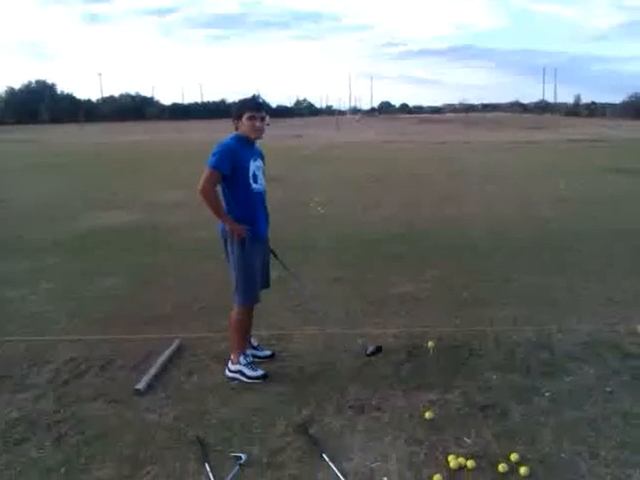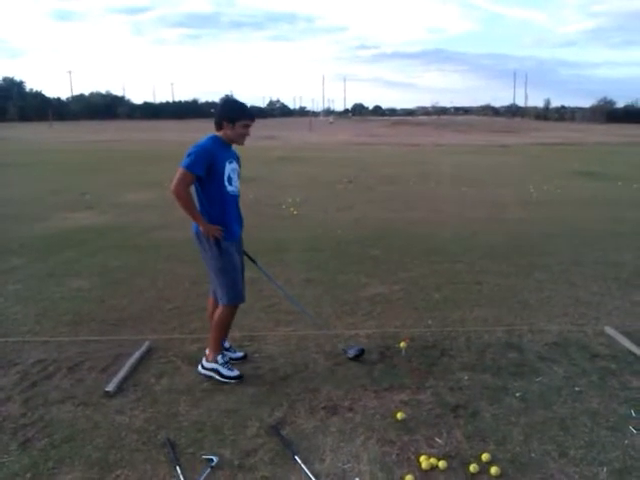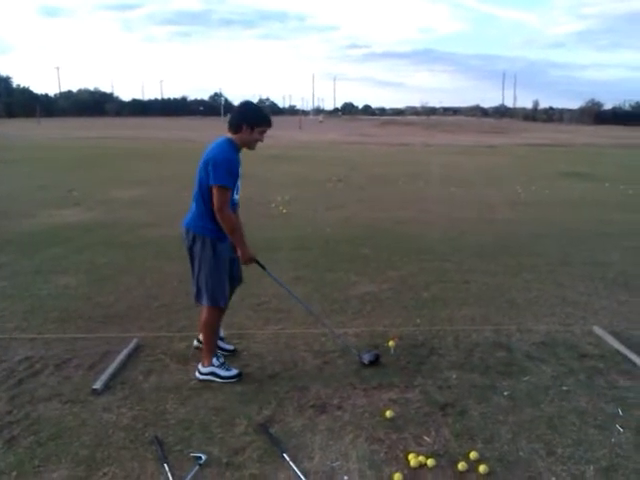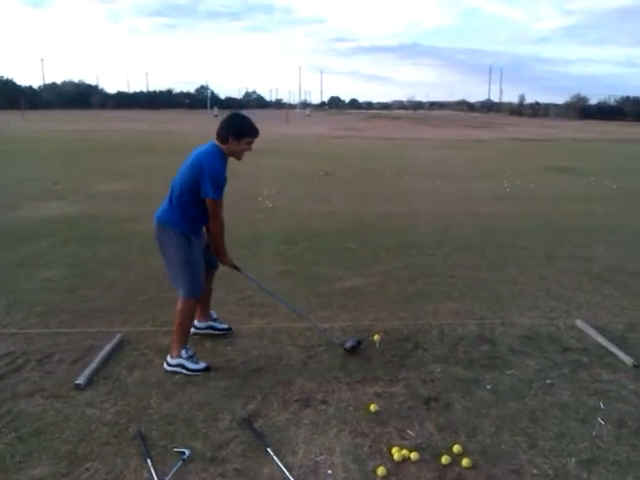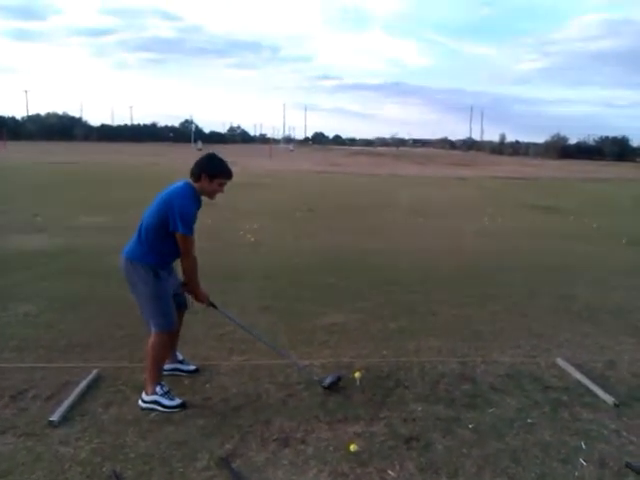
dt=1s
person 1, frame 1
left shoulder: (256, 152)
right shoulder: (228, 149)
right elbow: (205, 188)
right wrist: (229, 223)
left hip: (258, 232)
right hip: (241, 235)
left knee: (252, 294)
right knee: (244, 298)
left ankle: (246, 343)
right ankle: (236, 361)
person 1, frame 2
left shoulder: (231, 154)
right shoulder: (204, 150)
right elbow: (178, 188)
right wrist: (203, 224)
left hip: (231, 233)
right hip: (216, 236)
left knee: (220, 293)
right knee: (231, 297)
left ankle: (217, 345)
right ankle: (212, 358)
person 1, frame 3
left shoulder: (230, 152)
right shoulder: (223, 156)
right elbow: (221, 209)
left wrist: (240, 239)
right wrist: (240, 245)
left hip: (218, 233)
right hip: (206, 234)
left knee: (230, 283)
right knee: (213, 298)
left ankle: (208, 335)
right ankle: (207, 363)
person 1, frame 4
left shoulder: (210, 152)
right shoulder: (213, 165)
left elbow: (209, 212)
right elbow: (216, 217)
left wrist: (213, 244)
right wrist: (222, 252)
left hip: (186, 224)
right hip: (175, 229)
left knee: (207, 267)
right knee: (190, 290)
left ankle: (203, 319)
right ankle: (176, 354)
person 1, frame 5
left shoulder: (186, 192)
right shoulder: (183, 202)
left elbow: (184, 250)
right elbow: (187, 254)
left wrist: (189, 283)
right wrist: (197, 290)
left hip: (158, 261)
right hip: (143, 265)
left knee: (178, 307)
right knee: (163, 325)
left ankle: (171, 360)
right ankle: (151, 392)
